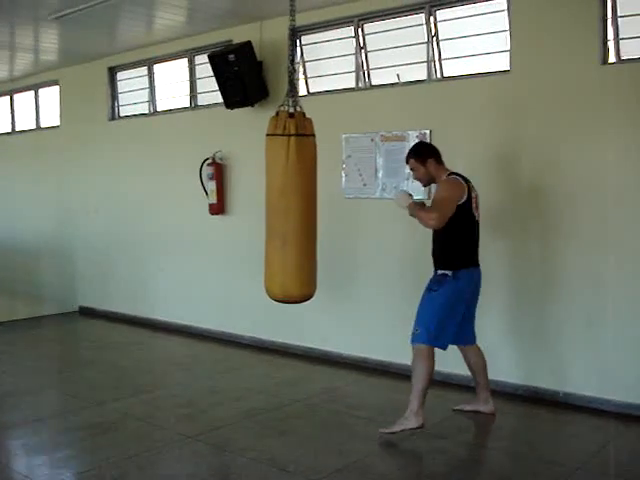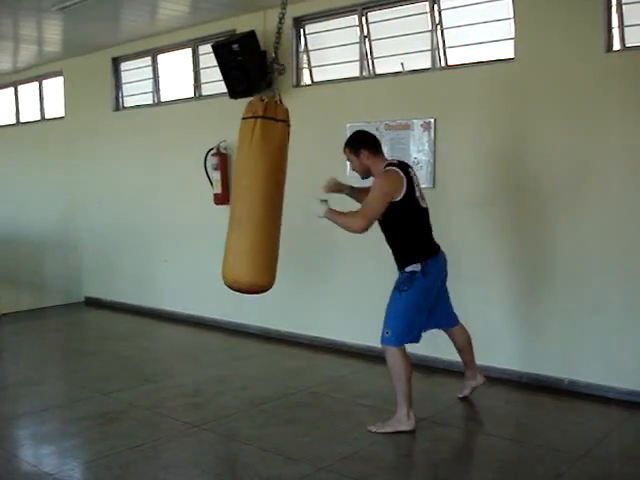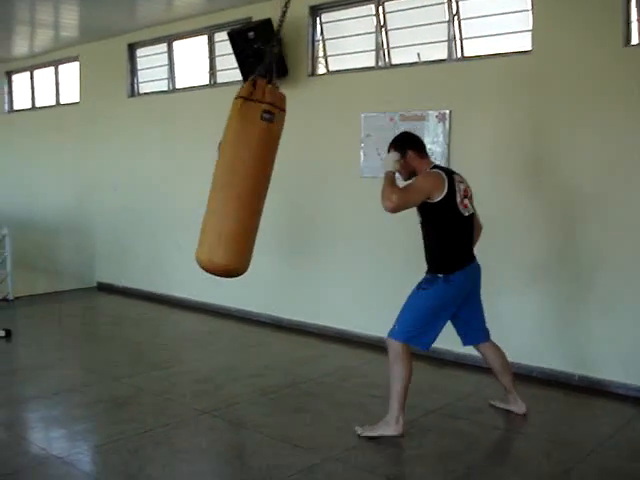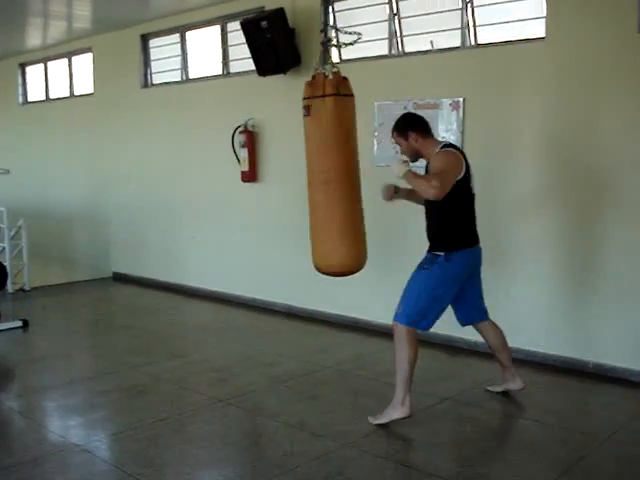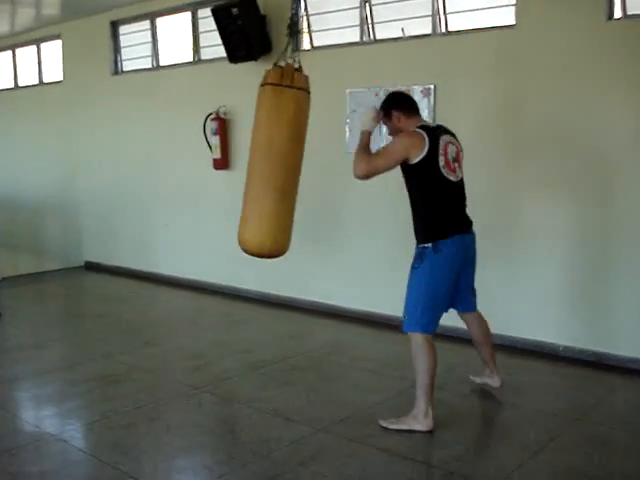
dt=0.7s
person 1, frame 1
left shoulder: (451, 185)
right shoulder: (458, 186)
left elbow: (434, 221)
left wrist: (413, 205)
right wrist: (422, 209)
left hip: (452, 276)
right hip: (470, 273)
left knee: (422, 342)
right knee: (465, 340)
left ankle: (414, 414)
right ankle: (484, 399)
person 1, frame 2
left shoulder: (389, 178)
right shoulder: (393, 173)
left elbow: (359, 223)
right elbow: (369, 199)
left wrist: (328, 213)
right wrist: (341, 188)
left hip: (418, 270)
right hip: (432, 260)
left knee: (391, 341)
right knee: (448, 322)
left ankle: (405, 417)
right ankle: (472, 374)
person 1, frame 3
left shoulder: (431, 179)
right shoulder: (454, 178)
left elbow: (391, 203)
right elbow: (475, 226)
left wrist: (391, 173)
left hip: (444, 278)
right hip: (466, 272)
left knee: (397, 341)
right knee: (480, 338)
left ankle: (393, 421)
right ankle: (514, 400)
person 1, frame 4
left shoulder: (447, 157)
right shoulder: (442, 158)
left elbow: (434, 190)
left wrist: (404, 171)
right wrist: (398, 191)
left hip: (447, 257)
right hip: (467, 252)
left knee: (403, 325)
right knee: (479, 318)
left ankle: (400, 403)
right ankle: (511, 377)
person 1, frame 5
left shoulder: (410, 140)
right shoulder: (447, 136)
left elbow: (362, 170)
left wrist: (366, 134)
right wrist: (402, 162)
left hip: (439, 246)
right hip: (462, 238)
left knee: (419, 330)
right knee: (466, 308)
left ankle: (422, 414)
right ankle: (492, 372)
